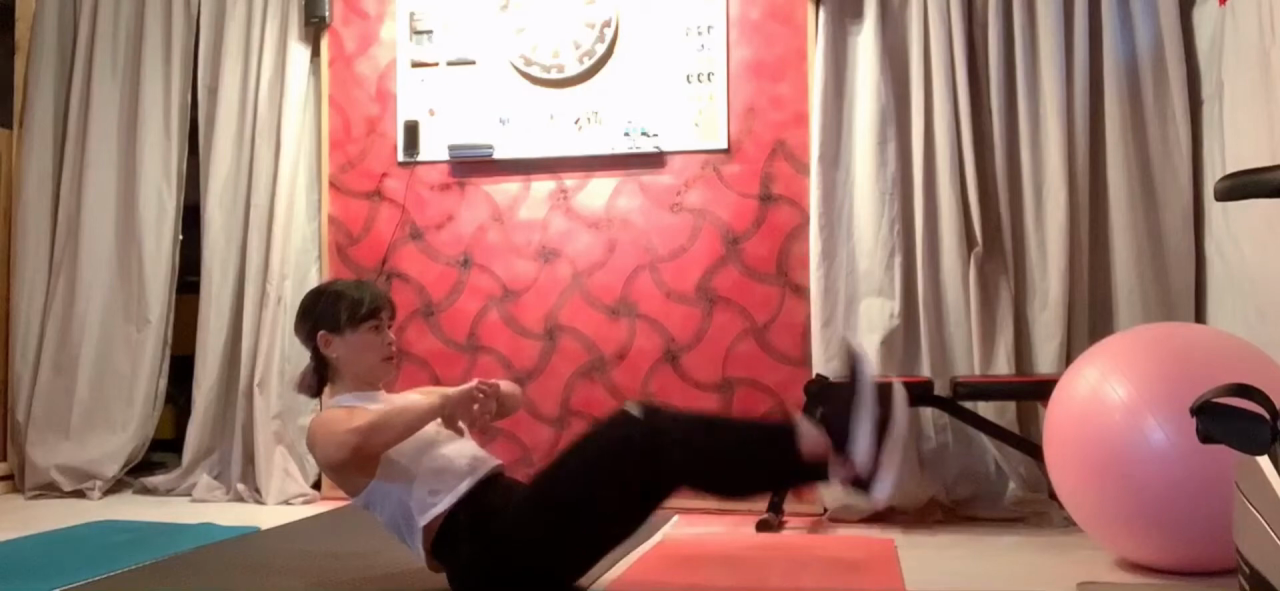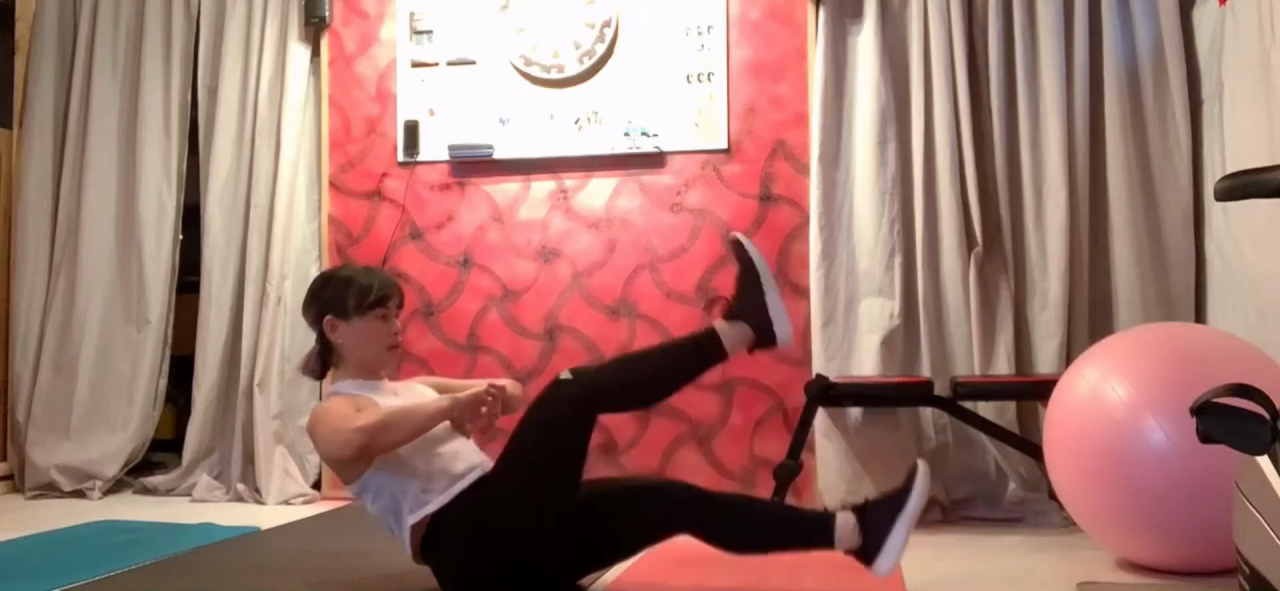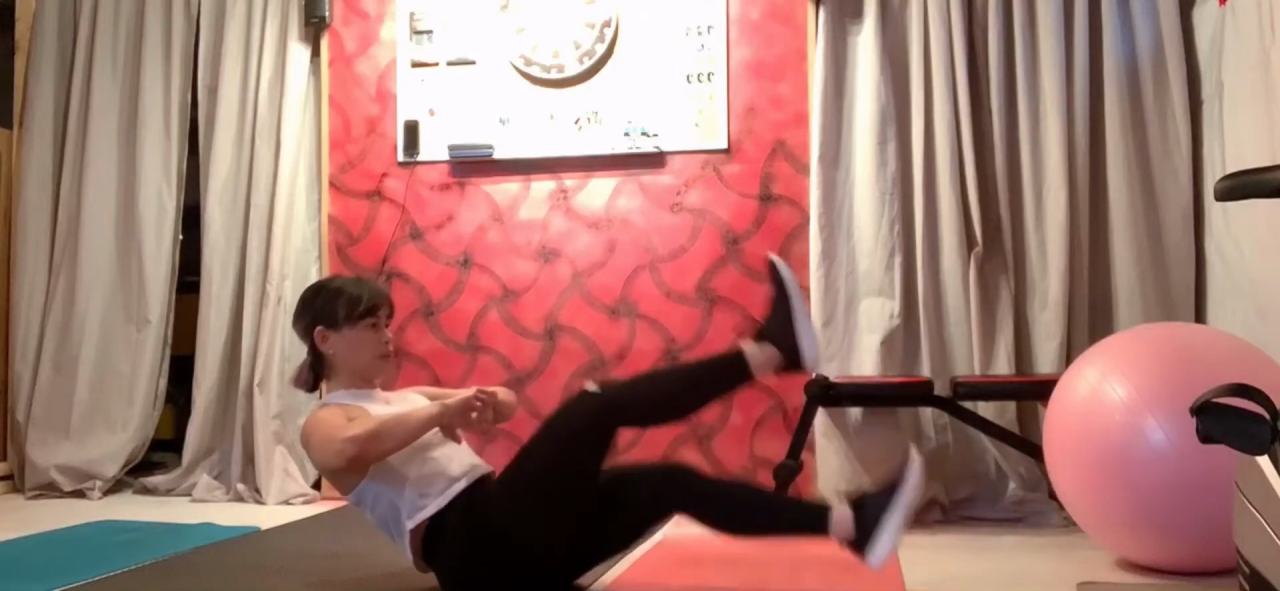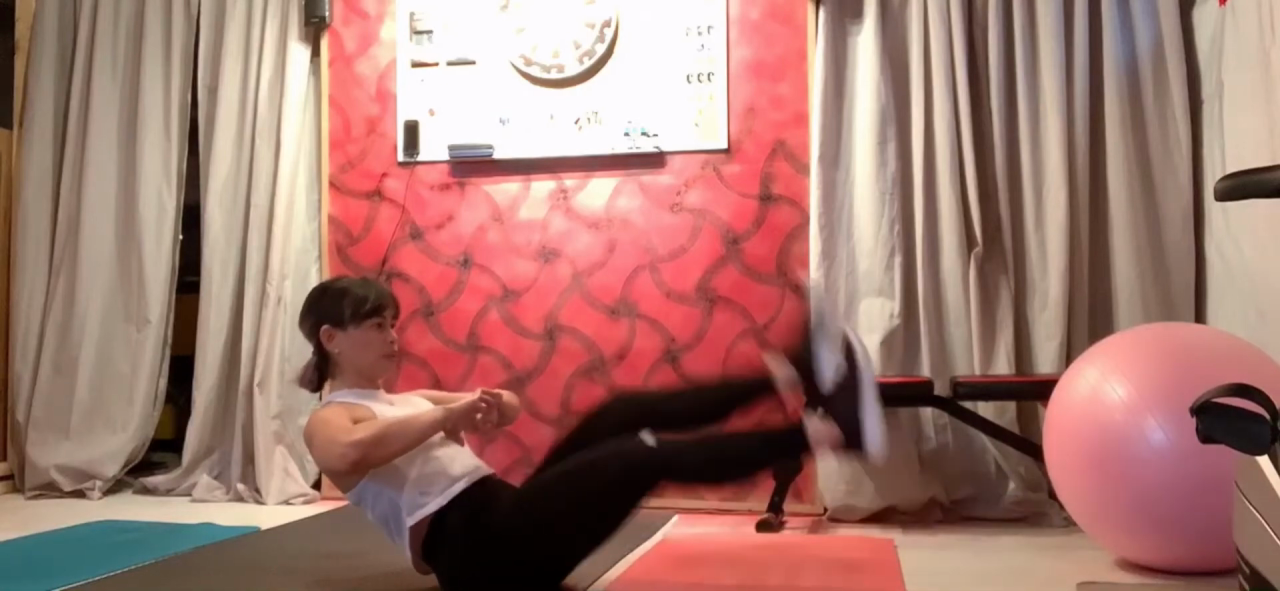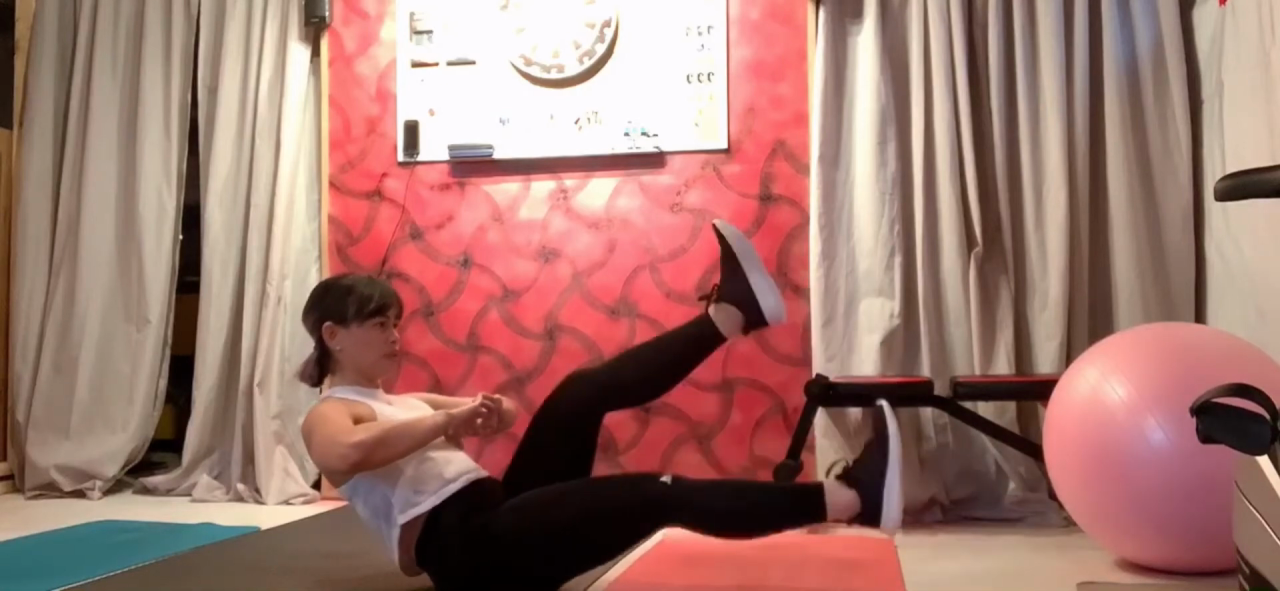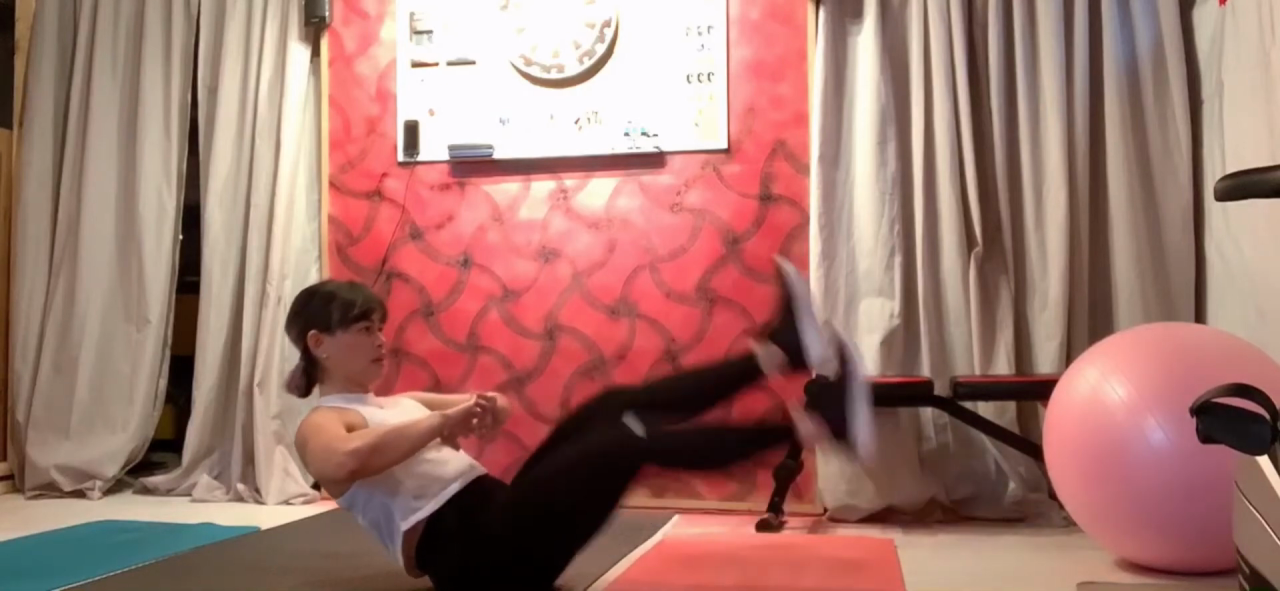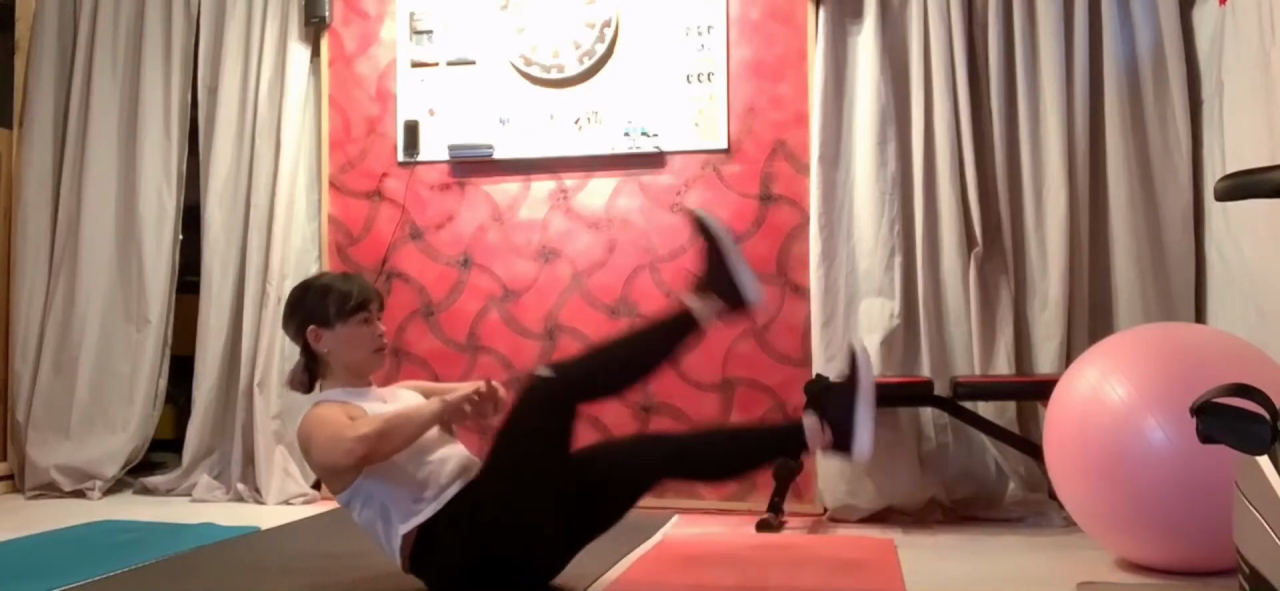
dt=0.3s
person 1, frame 1
left shoulder: (405, 401)
right shoulder: (330, 425)
left elbow: (510, 397)
right elbow: (347, 448)
left wrist: (483, 396)
right wrist: (444, 403)
left hip: (520, 524)
left knee: (670, 460)
right knee: (635, 427)
left ankle: (839, 459)
right ankle: (814, 436)
person 1, frame 2
left shoulder: (409, 390)
right shoulder: (332, 415)
left elbow: (511, 393)
right elbow: (352, 443)
left wrist: (490, 395)
right wrist: (451, 407)
left hip: (522, 537)
left knee: (676, 500)
right knee: (574, 390)
left ankle: (855, 534)
right ankle: (739, 331)
person 1, frame 3
left shoulder: (403, 398)
right shoulder: (326, 424)
left elbow: (506, 404)
right elbow: (345, 453)
left wrist: (481, 402)
right wrist: (441, 412)
left hip: (517, 536)
left knee: (670, 482)
right knee: (599, 403)
left ankle: (851, 525)
right ankle: (767, 352)
person 1, frame 4
left shoulder: (400, 403)
right shoulder: (328, 423)
left elbow: (507, 409)
right elbow: (348, 455)
left wrist: (486, 402)
right wrist: (444, 417)
left hip: (509, 526)
left knee: (623, 413)
right knee: (648, 455)
left ankle: (787, 376)
right ankle: (824, 430)
person 1, frame 5
left shoulder: (402, 402)
right shoulder: (328, 418)
left elbow: (506, 415)
right elbow: (348, 454)
left wrist: (484, 410)
right wrist: (447, 422)
left hip: (503, 517)
left knee: (583, 391)
right knee: (655, 495)
left ankle: (730, 313)
right ankle: (849, 498)
person 1, frame 6
left shoulder: (395, 405)
right shoulder: (321, 427)
left elbow: (493, 412)
right elbow: (347, 461)
left wrist: (478, 406)
right wrist: (441, 422)
left hip: (499, 522)
left knee: (615, 409)
right knee: (629, 437)
left ankle: (772, 355)
right ankle: (813, 423)
person 1, frame 7
left shoulder: (397, 394)
right shoulder: (323, 423)
left elbow: (475, 401)
right elbow: (355, 447)
left wrist: (474, 398)
right wrist: (445, 406)
left hip: (511, 536)
left knee: (655, 450)
right knee: (552, 388)
left ankle: (818, 427)
right ankle: (706, 305)
